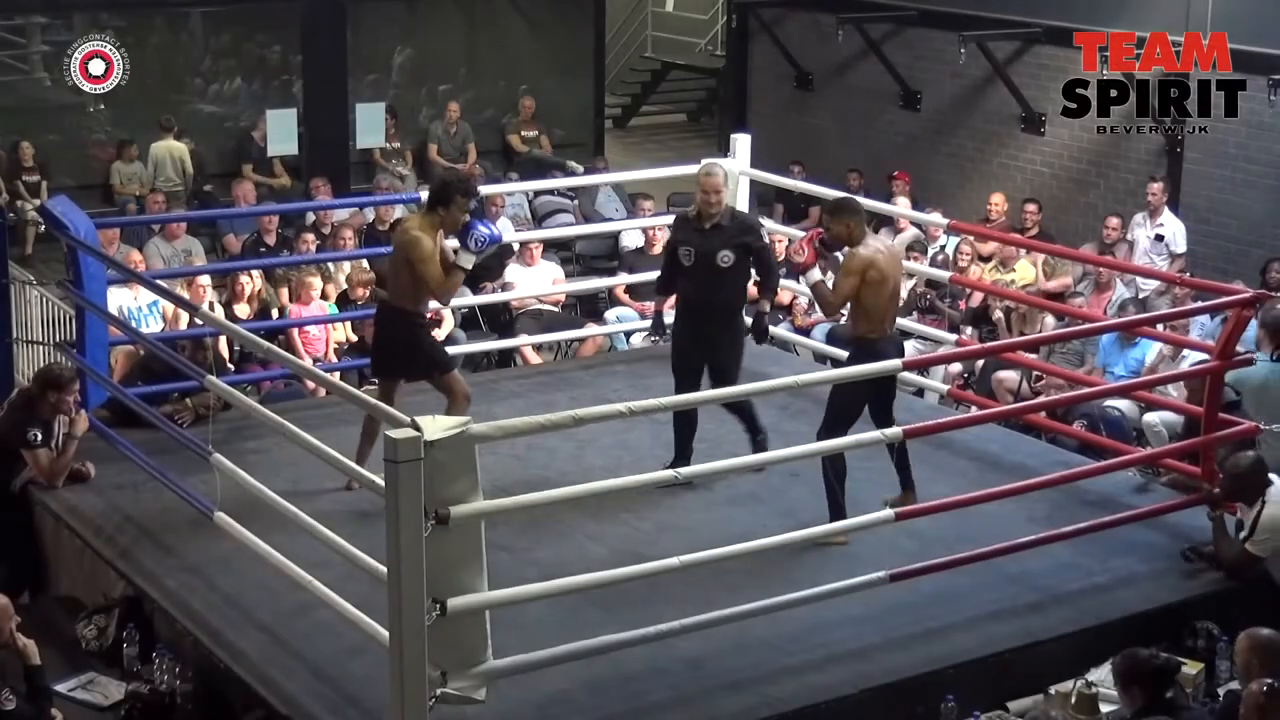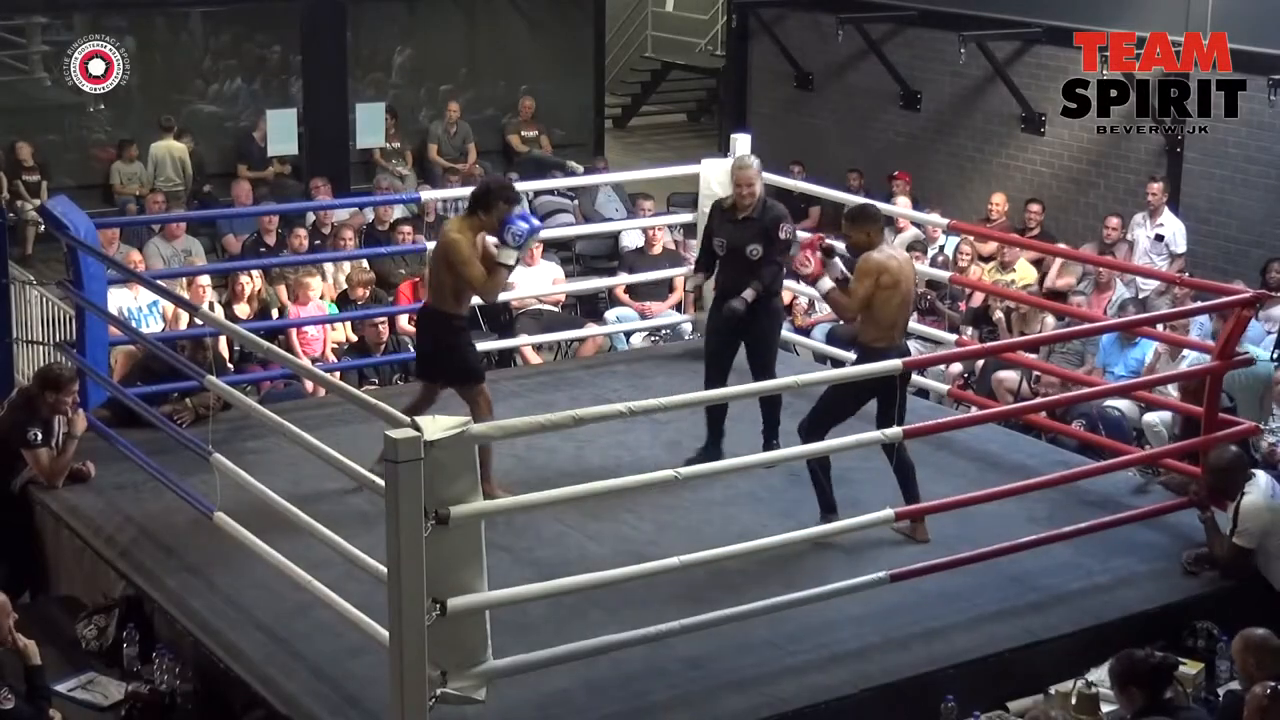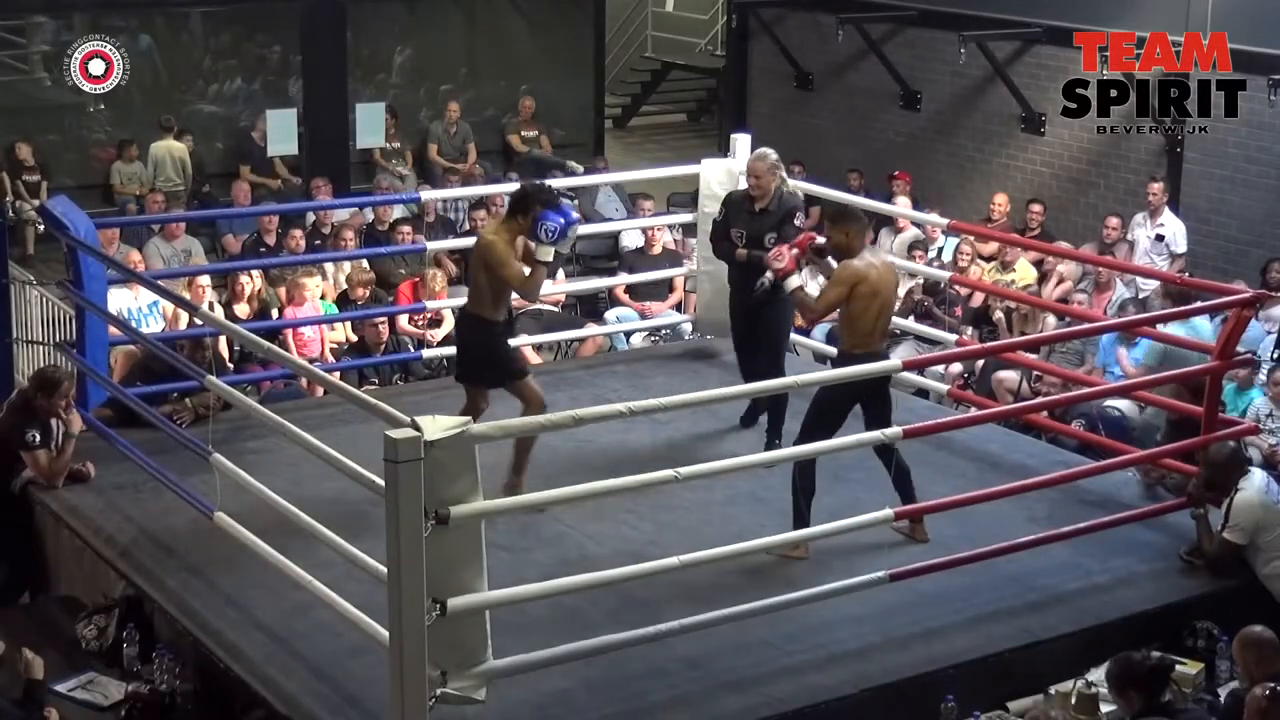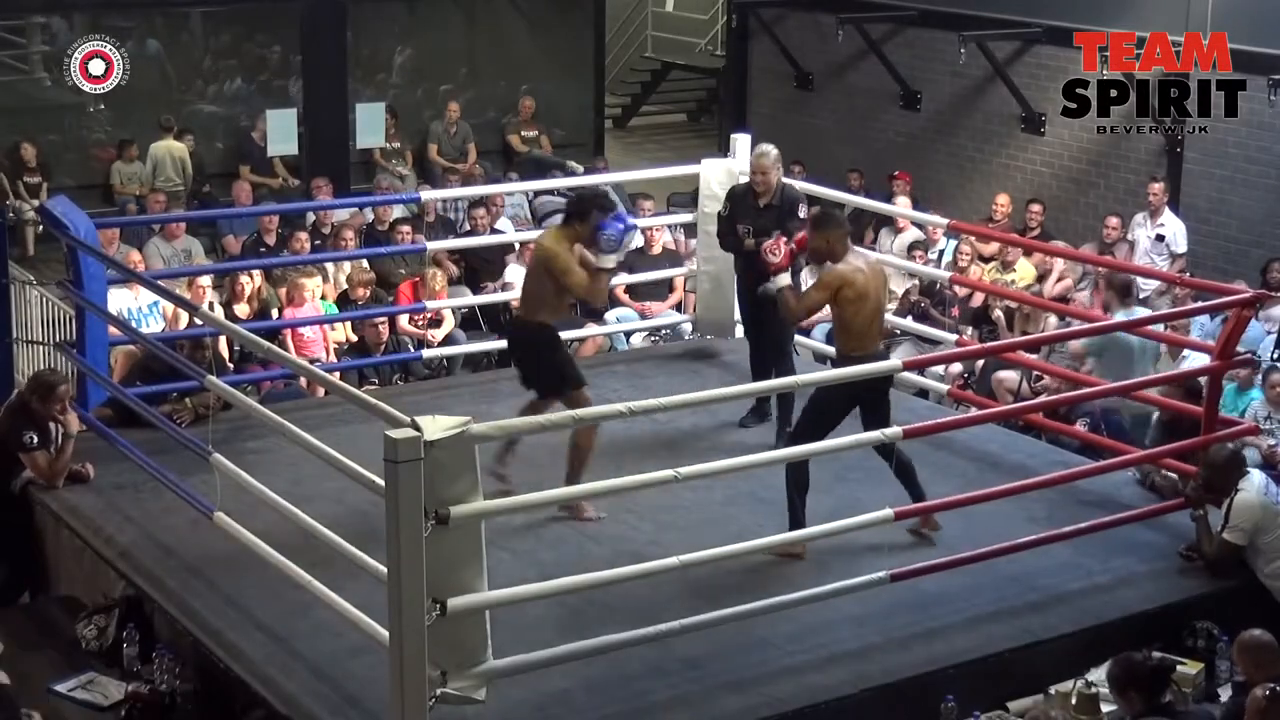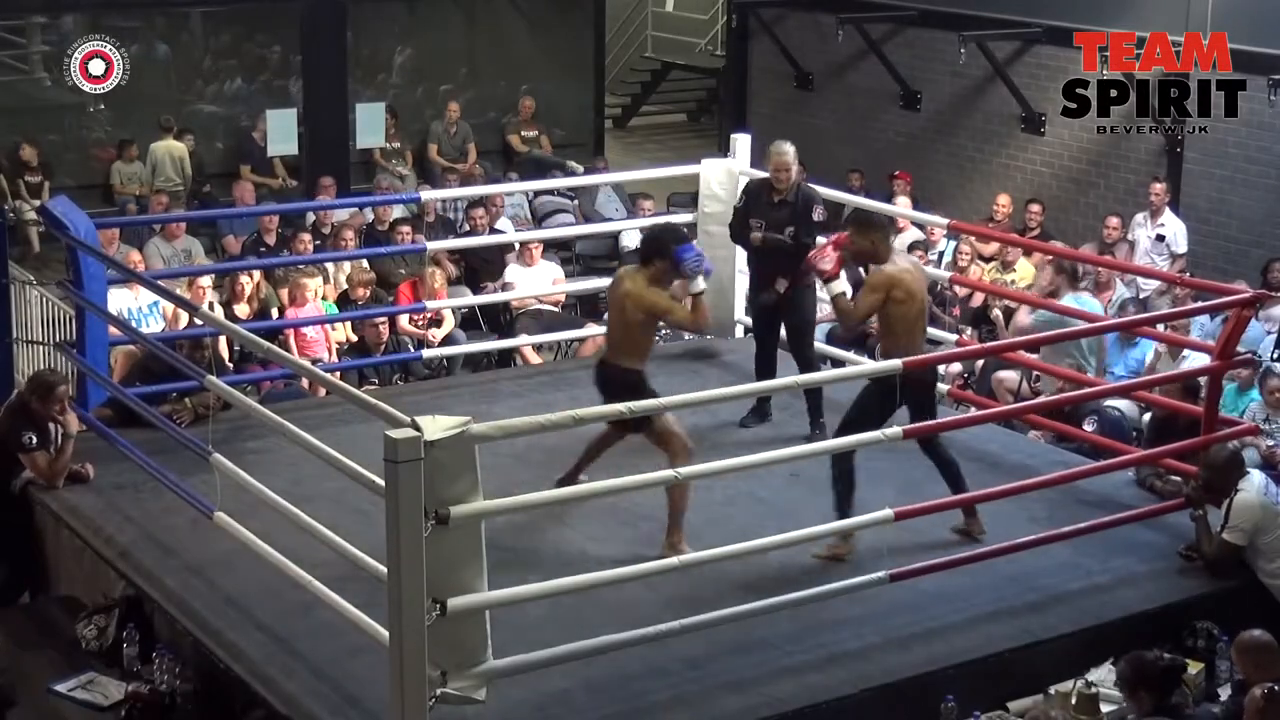
dt=0.3s
person 1, frame 1
left shoulder: (860, 257)
right shoulder: (886, 247)
left elbow: (831, 305)
left wrist: (808, 269)
right wrist: (829, 252)
left hip: (868, 352)
right hip: (891, 345)
left knee: (830, 435)
right knee: (885, 420)
left ankle: (837, 526)
right ankle: (908, 492)
person 1, frame 2
left shoulder: (872, 261)
right shoulder: (902, 258)
left elbow: (849, 311)
left wrist: (818, 278)
right wrist: (832, 263)
left hip: (873, 360)
right hip: (899, 355)
left knee: (811, 430)
right knee: (892, 440)
left ankle: (829, 517)
right ankle: (917, 523)
person 1, frame 3
left shoulder: (853, 269)
right shoulder: (886, 264)
left elbow: (813, 313)
left wrist: (789, 275)
right wrist: (823, 260)
left hip: (851, 367)
right hip: (879, 363)
left knee: (806, 448)
right knee: (885, 443)
left ankle: (799, 539)
right ankle: (916, 523)
person 1, frame 4
left shoulder: (837, 274)
right shoulder: (873, 266)
left elbow: (794, 314)
left wrist: (779, 273)
right wrist: (811, 259)
left hip: (851, 370)
right hip: (878, 364)
left knee: (798, 446)
right knee: (885, 443)
left ankle: (796, 537)
right ankle: (926, 514)
person 1, frame 5
left shoulder: (885, 274)
right shoulder: (910, 264)
left elbow: (850, 318)
left wrist: (831, 277)
right wrist: (845, 262)
left hip: (897, 375)
right hip: (924, 368)
left knee: (843, 447)
right knee: (931, 444)
left ankle: (845, 539)
right ankle: (972, 520)
person 2, frame 1
left shoulder: (430, 229)
right shoulder: (417, 238)
left elbow: (447, 268)
right elbow: (444, 293)
left wrist: (470, 253)
right wrist: (467, 255)
left hip: (391, 318)
right hip: (406, 324)
left knee: (384, 398)
right knee: (460, 394)
left ankle: (358, 471)
person 2, frame 2
left shoulder: (473, 232)
right shoulder: (456, 239)
left elbow: (492, 268)
right elbow: (489, 293)
left wrist: (512, 249)
right wrist: (509, 251)
left hip: (434, 321)
right hip: (445, 325)
left knee: (425, 397)
right knee: (482, 405)
right ankle: (487, 487)
person 2, frame 3
left shoulder: (516, 236)
right shoulder: (493, 242)
left elbow: (542, 276)
right elbow: (529, 292)
left wrist: (555, 245)
right wrist: (545, 248)
left hip: (481, 327)
right hip: (481, 330)
left knee: (475, 408)
right knee: (535, 401)
right ankle: (516, 481)
person 2, frame 4
left shoulder: (568, 244)
right shoulder: (556, 250)
left elbow: (597, 278)
right elbow: (596, 298)
left wrist: (612, 253)
right wrist: (608, 255)
left hip: (527, 331)
right hip: (537, 336)
left knee: (546, 399)
right knee: (586, 413)
left ankle: (501, 460)
right ankle: (571, 499)
person 2, frame 5
left shoulder: (627, 275)
right shoulder: (647, 296)
left elbow: (668, 301)
right elbow: (700, 324)
left wrist: (689, 279)
right wrist: (696, 281)
left hip: (611, 370)
right hip: (625, 380)
left knee: (622, 428)
right knee: (680, 447)
left ankle: (570, 479)
right ankle: (674, 542)
person 3, frame 1
left shoulder: (745, 225)
right shoulder: (682, 223)
left elbow: (767, 270)
right elbow: (669, 270)
left wrist: (764, 313)
right wrist: (658, 310)
left hip: (726, 322)
right hip: (688, 319)
left knee: (724, 390)
right knee: (684, 390)
left ankle: (758, 438)
right ankle: (681, 460)
person 3, frame 2
left shoulder: (776, 216)
right shoulder: (719, 210)
left elbow: (774, 265)
right elbow: (707, 253)
left wrist: (745, 299)
right wrist: (696, 281)
left hip: (763, 308)
right hip: (723, 303)
left knee: (763, 377)
right knee: (714, 374)
left ankle: (772, 441)
right ankle: (712, 445)
person 3, frame 3
left shoulder: (791, 207)
right shoulder: (733, 201)
right elbow: (718, 245)
left wrist: (767, 277)
right wrist: (748, 255)
left hip: (775, 295)
right hip: (740, 292)
left knee: (773, 364)
right knee: (745, 355)
left ankle: (774, 438)
right ankle: (758, 402)
person 3, frame 4
left shoulder: (793, 199)
right shoulder: (737, 195)
right elbow: (725, 239)
right wrist: (756, 244)
right hip: (748, 282)
left knee: (781, 352)
right knee: (757, 346)
left ankle: (786, 425)
right ankle: (761, 405)
person 3, frame 5
left shoulder: (809, 198)
right shoulder: (752, 191)
left elbow: (803, 249)
right elbow: (736, 232)
left wrist: (779, 288)
right wrist: (763, 238)
left hip: (797, 284)
right hip: (760, 281)
left knee: (803, 350)
right knee: (764, 345)
left ankle: (817, 420)
right ankle: (762, 406)
person 4, frame 1
left shoulder: (44, 406)
right shoulder: (25, 422)
left elbow: (52, 457)
right elbow: (53, 479)
left wrist: (75, 468)
right wrist: (75, 434)
left knee: (27, 559)
right knee: (19, 563)
person 4, frame 2
left shoulder: (42, 406)
right shoulder: (25, 421)
left elbow: (51, 458)
right elbow: (53, 478)
left wrist: (74, 467)
right wrist: (74, 434)
left knee: (28, 559)
right knee: (20, 564)
person 4, frame 3
left shoulder: (40, 407)
right shoulder: (23, 423)
left elbow: (51, 458)
right elbow: (53, 479)
left wrist: (74, 469)
right wrist: (72, 433)
left knee: (27, 560)
right knee: (19, 566)
person 4, frame 4
left shoulder: (42, 410)
right shoulder: (21, 424)
left elbow: (51, 462)
right elbow: (53, 479)
left wrist: (73, 469)
right wrist: (70, 434)
left knee: (26, 559)
right knee: (20, 566)
person 4, frame 5
left shoulder: (42, 412)
right shoulder: (20, 425)
left elbow: (51, 460)
right elbow: (53, 479)
left wrist: (73, 470)
right wrist: (70, 434)
left knee: (26, 560)
right knee: (21, 566)
